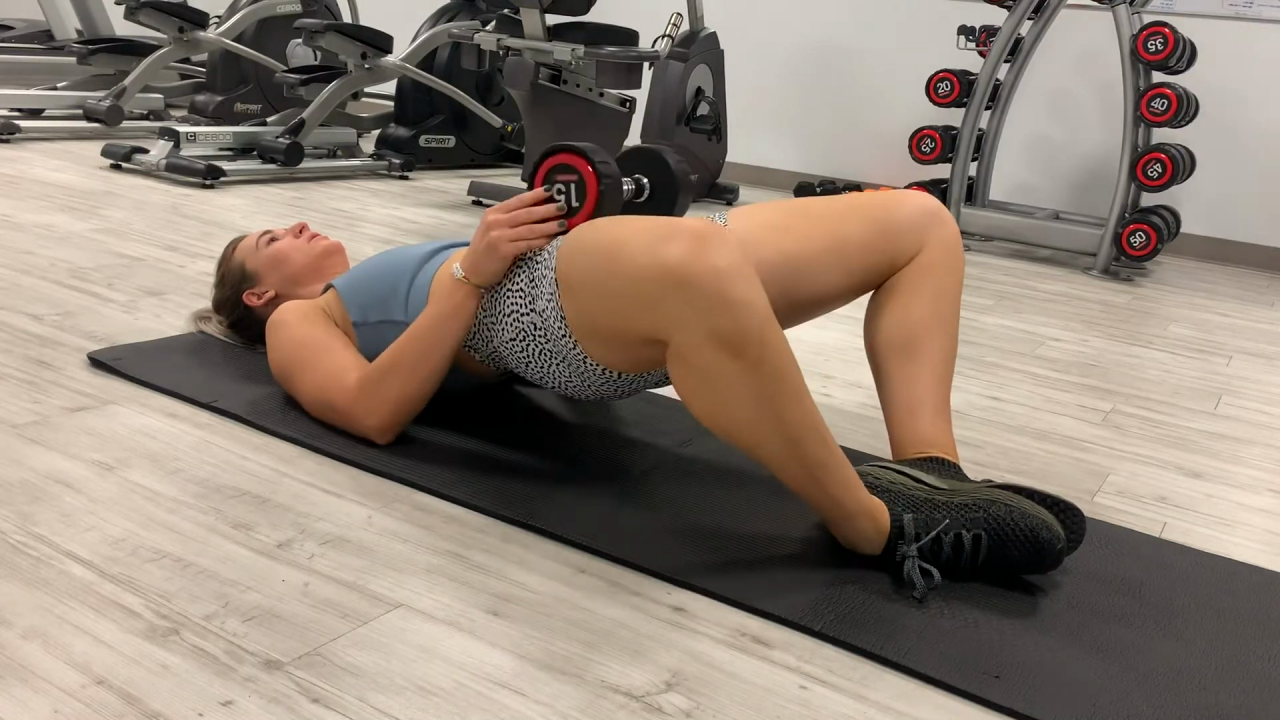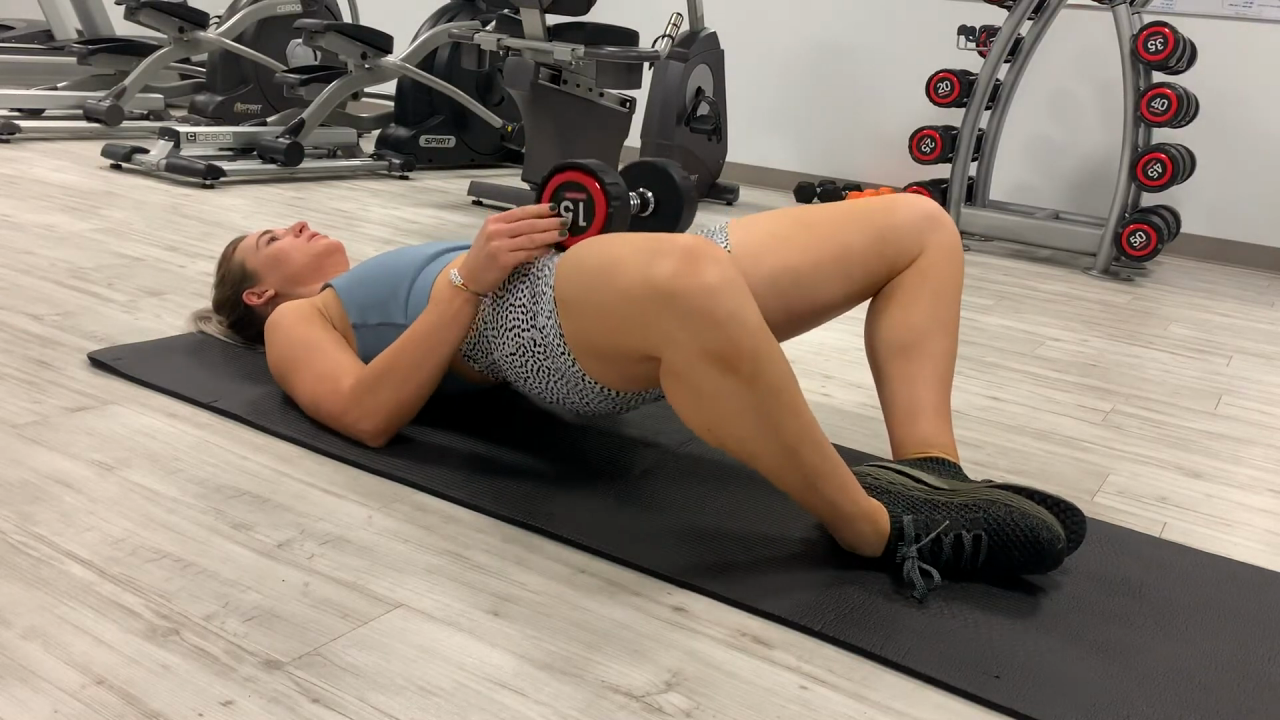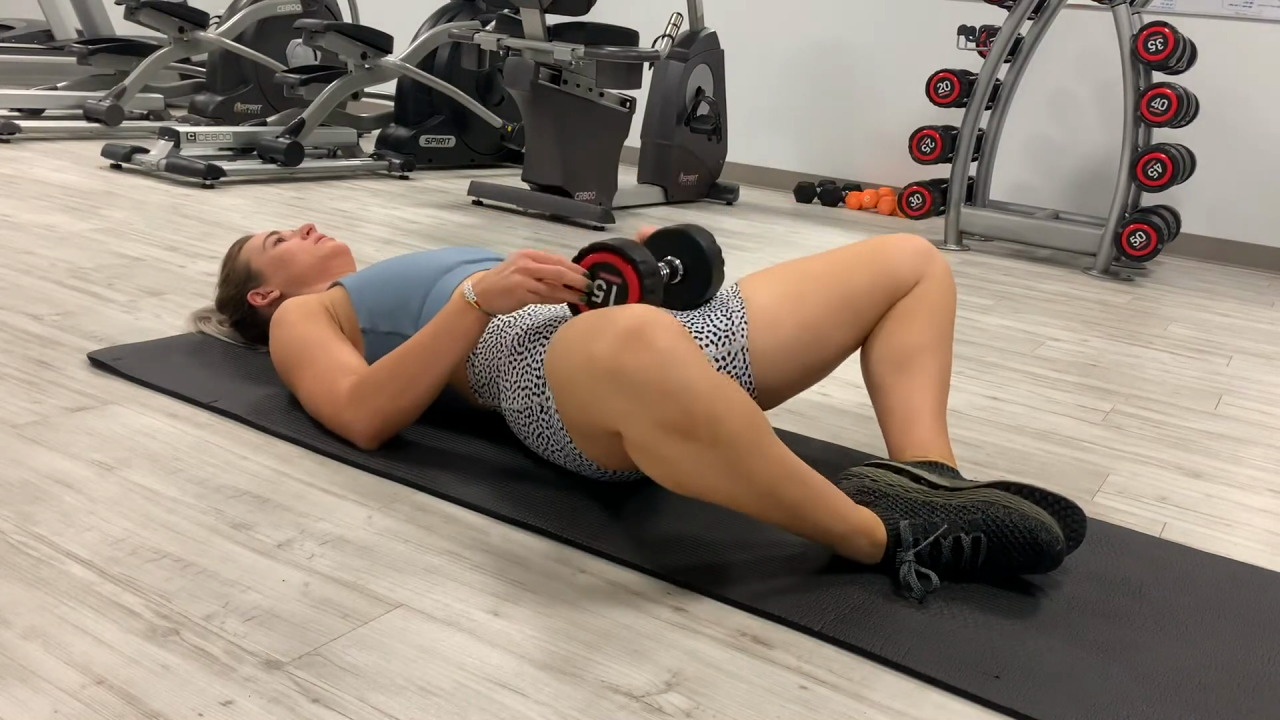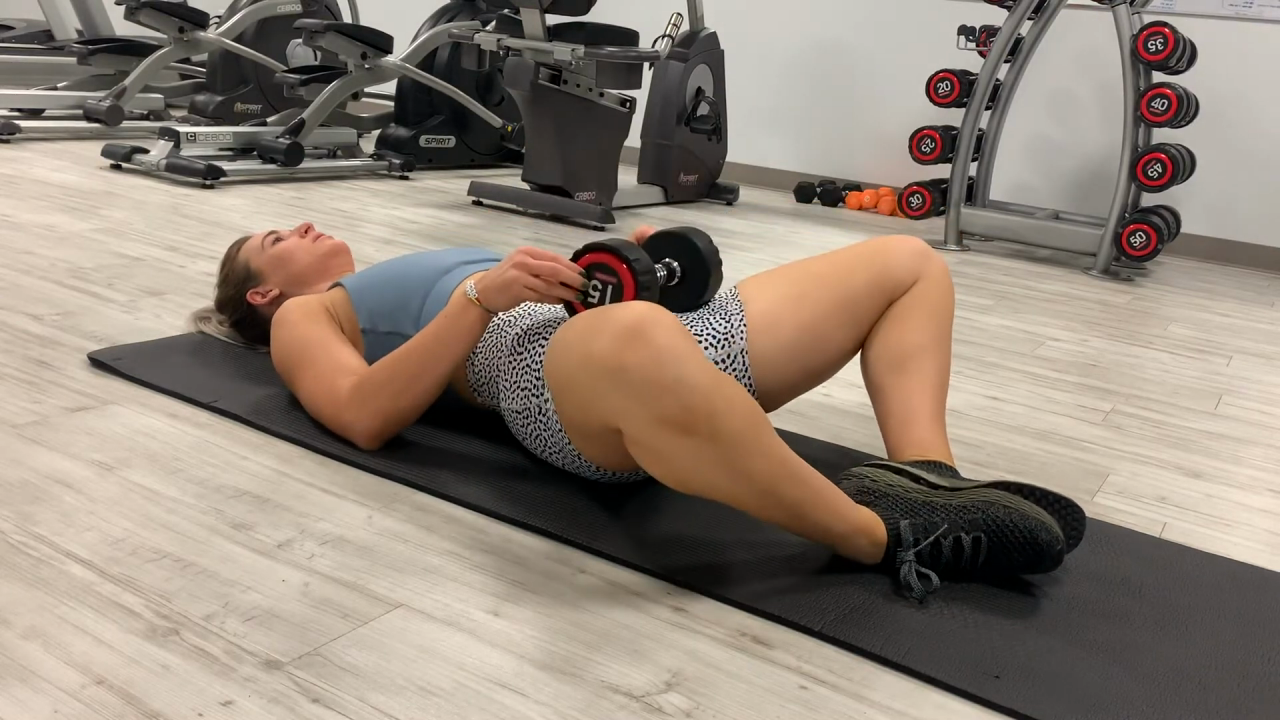
dt=0.4s
person 1, frame 1
left shoulder: (384, 282)
right shoulder: (297, 326)
right elbow: (377, 412)
left wrist: (617, 219)
right wrist: (473, 269)
left hip: (628, 299)
right hip: (535, 297)
left knee: (916, 221)
right knee: (697, 260)
left ankle: (925, 472)
right ankle: (880, 527)
person 1, frame 2
left shoulder: (389, 283)
right shoulder: (297, 323)
right elbow: (370, 415)
left wrist: (615, 234)
right wrist: (470, 278)
left hip: (607, 289)
right hip: (533, 310)
left knee: (917, 224)
right knee: (689, 280)
left ankle: (926, 475)
right ankle: (881, 529)
person 1, frame 3
left shoulder: (399, 286)
right shoulder: (305, 319)
right elbow: (367, 415)
right wrist: (479, 298)
left hip: (659, 326)
right hip: (540, 359)
left knee: (910, 260)
right knee: (636, 348)
left ankle: (922, 478)
right ankle: (883, 534)
person 1, frame 4
left shoulder: (398, 285)
right shoulder: (304, 321)
right elbow: (368, 415)
right wrist: (480, 295)
left hip: (672, 327)
right hip: (539, 359)
left knee: (908, 262)
right knee: (637, 344)
left ankle: (921, 479)
right ankle: (885, 536)
